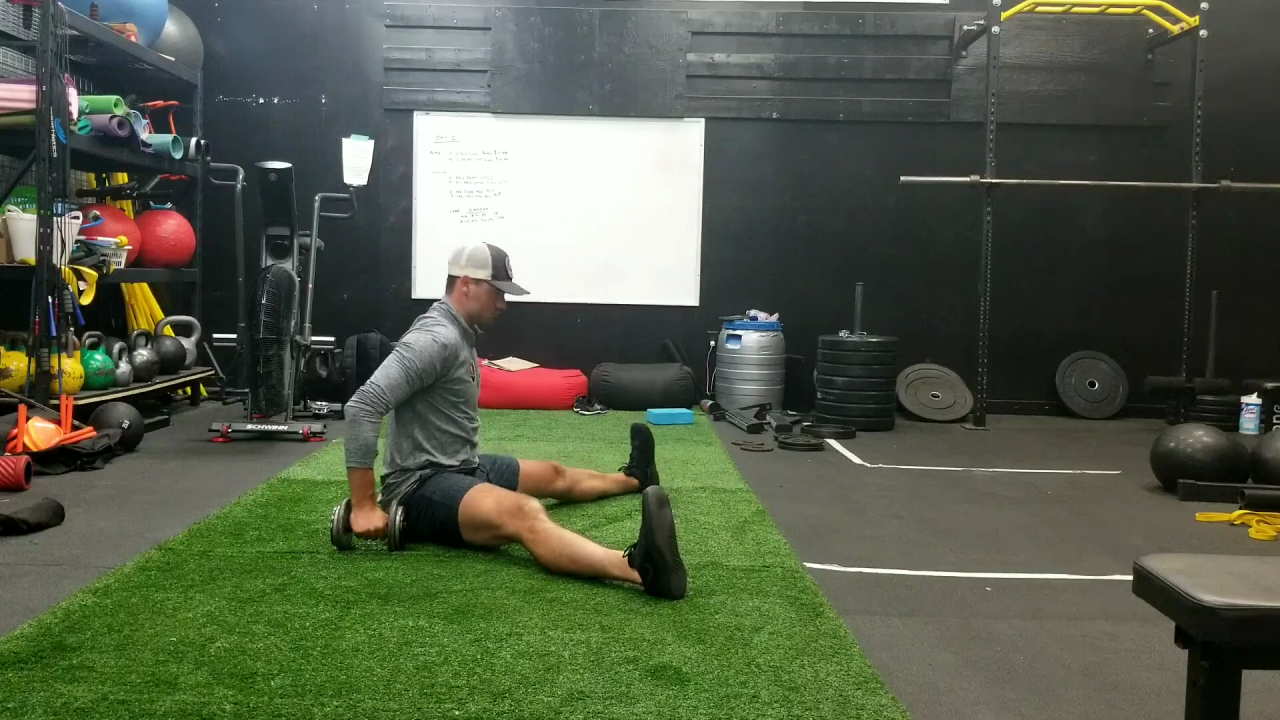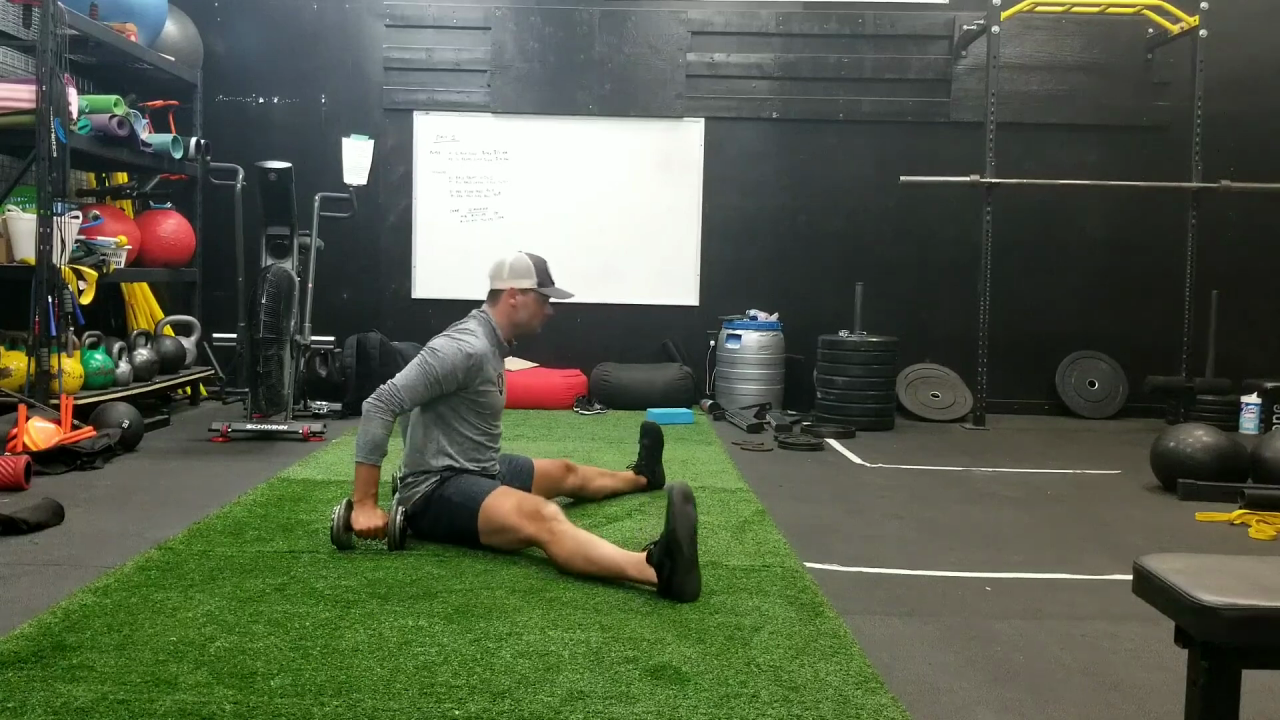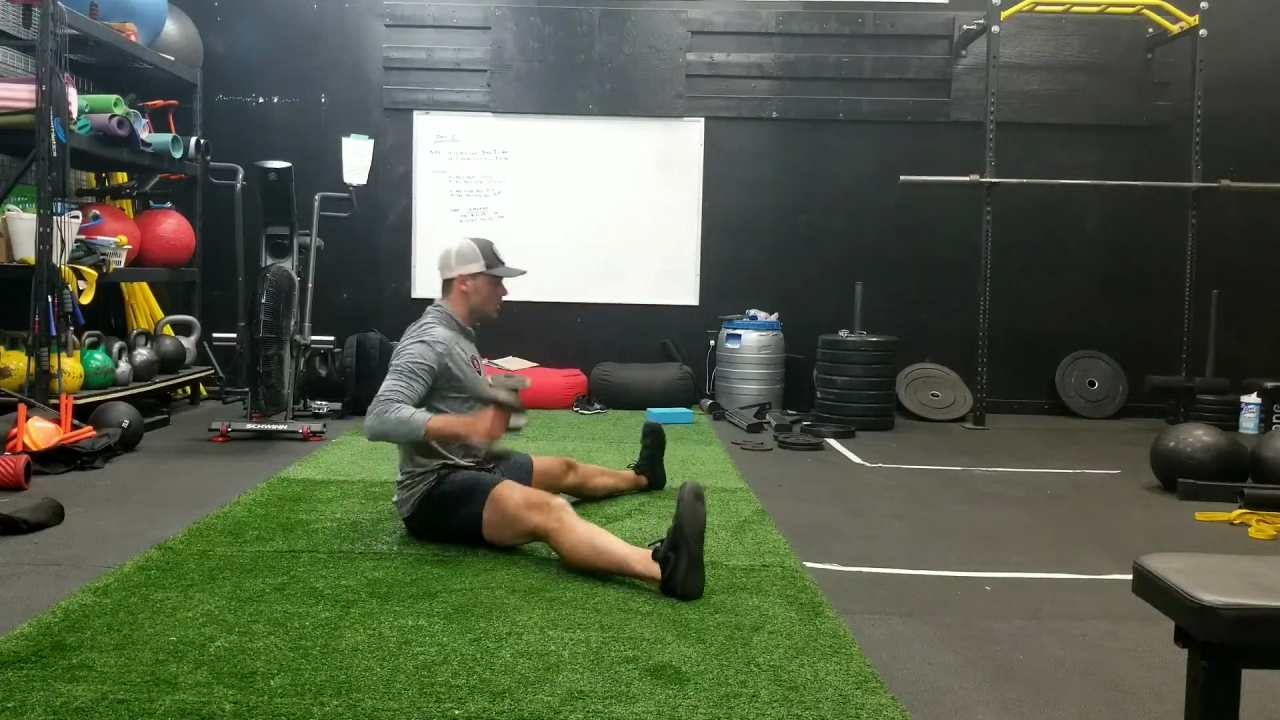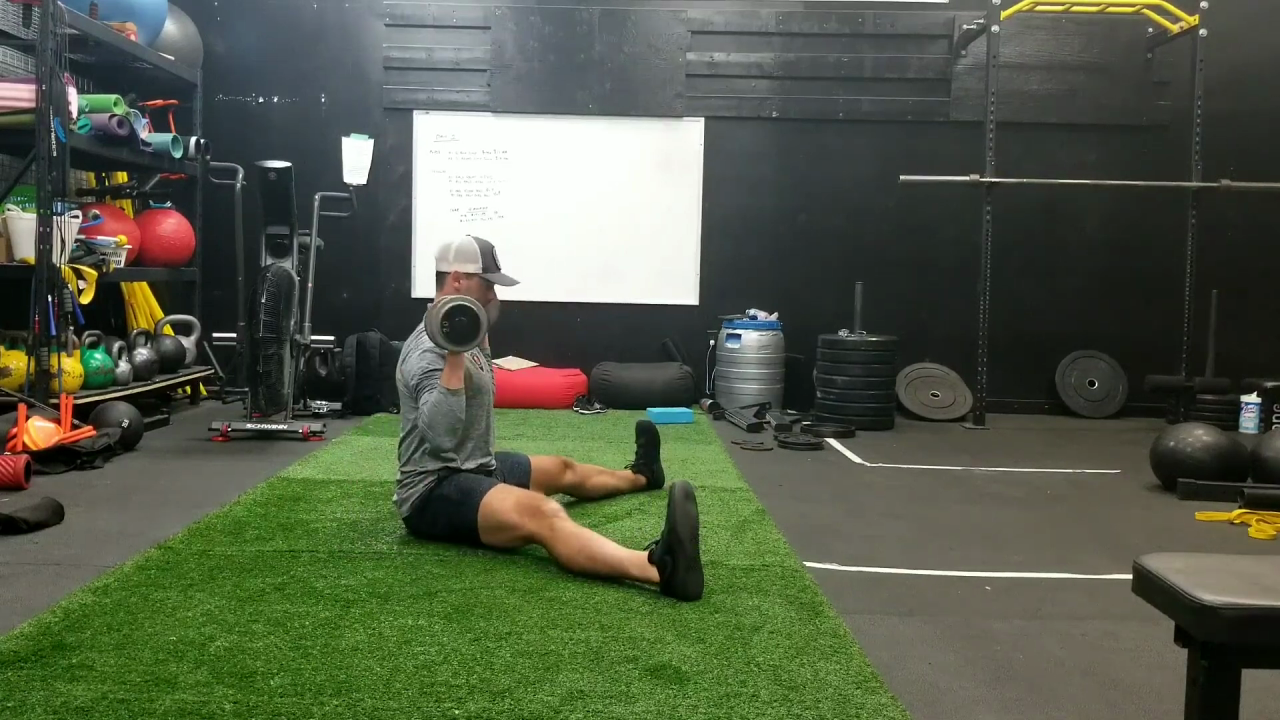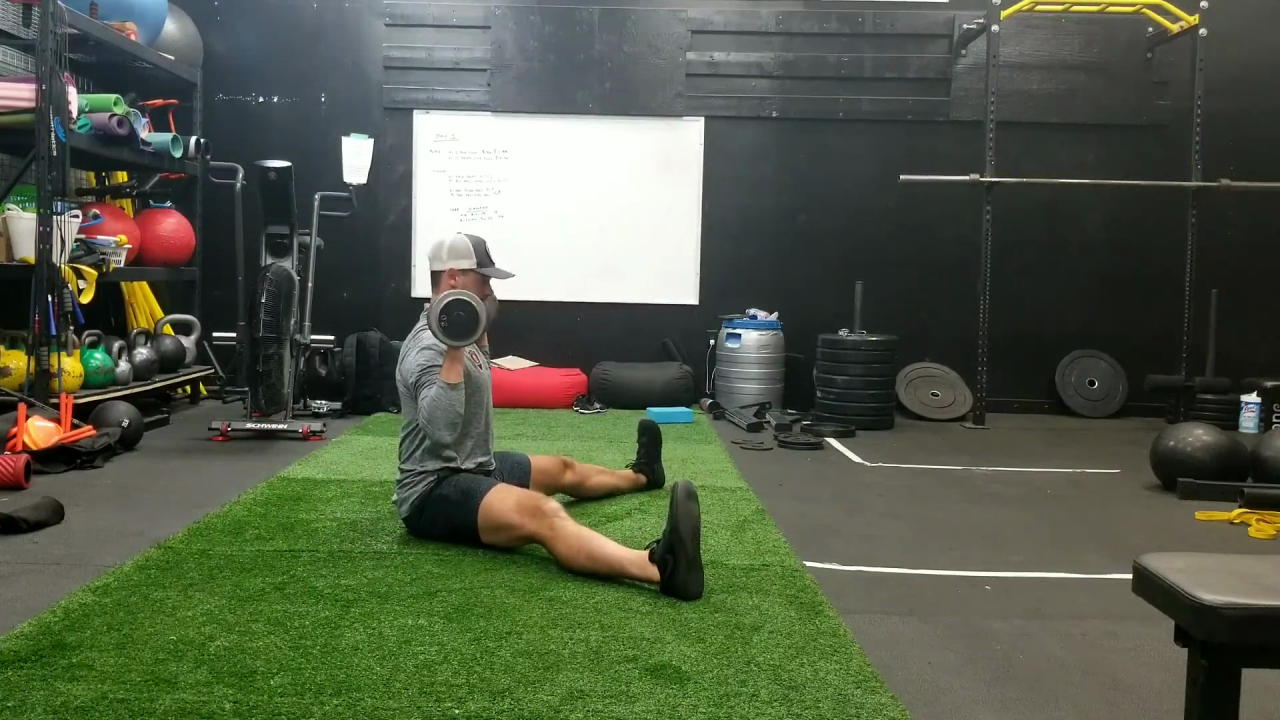
dt=0.5s
person 1, frame 1
left shoulder: (457, 334)
right shoulder: (434, 340)
right elbow: (362, 408)
right wrist: (364, 506)
right hip: (423, 490)
left knee: (553, 477)
right knee: (524, 515)
left ankle: (634, 479)
right ankle: (638, 568)
person 1, frame 2
left shoulder: (489, 343)
right shoulder: (465, 348)
right elbow: (380, 404)
right wrist: (365, 505)
right hip: (438, 492)
left knee: (564, 473)
right knee: (541, 518)
left ankle: (641, 477)
right ankle: (657, 568)
person 1, frame 3
left shoulder: (457, 333)
right shoulder: (428, 342)
right elbow: (379, 420)
right wrist: (464, 426)
right hip: (435, 490)
left knee: (564, 469)
right knee: (548, 511)
left ankle: (642, 476)
right ankle: (664, 567)
person 1, frame 4
right shoulder: (430, 348)
left elbow: (481, 395)
right elbow: (442, 434)
left wrist: (479, 341)
right wrist: (455, 354)
right hip: (433, 491)
left knee: (562, 469)
right knee: (541, 515)
left ankle: (641, 475)
right ankle: (661, 568)
person 1, frame 5
right shoulder: (429, 346)
right elbow: (441, 428)
left wrist: (478, 335)
right wrist: (454, 351)
right hip: (433, 491)
left knee: (562, 469)
right knee: (542, 516)
left ankle: (642, 475)
right ankle: (661, 567)
